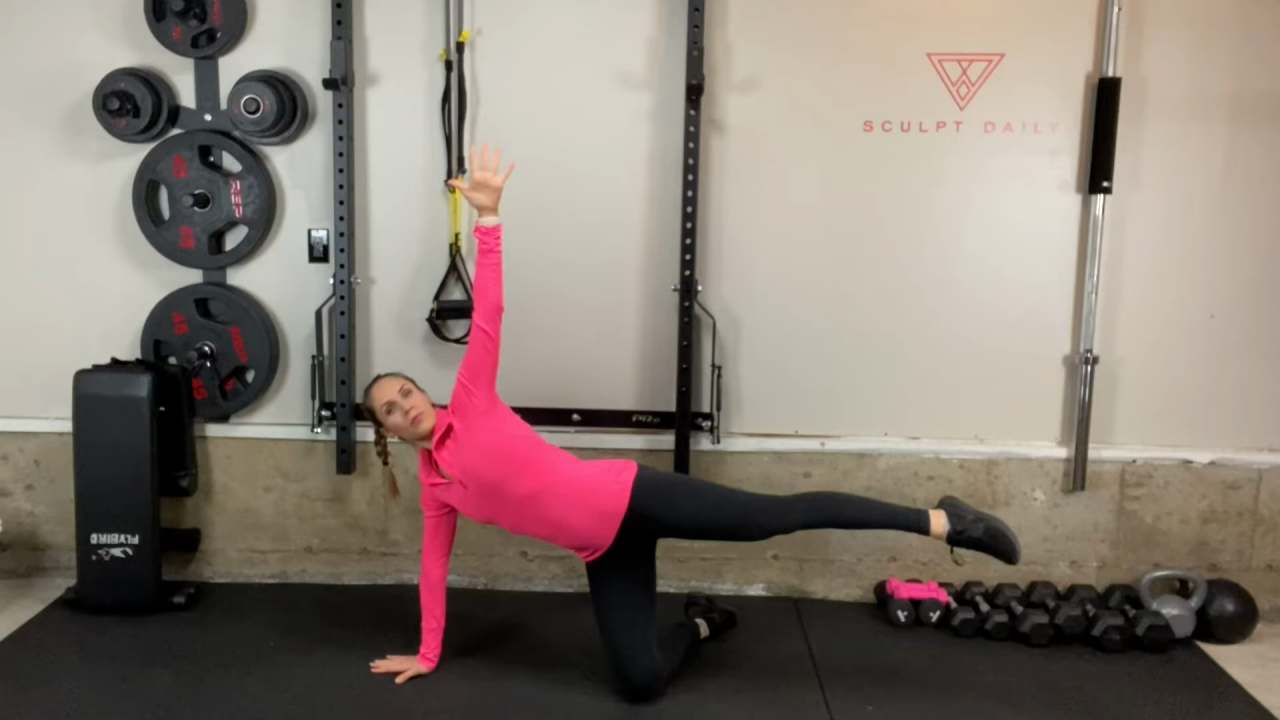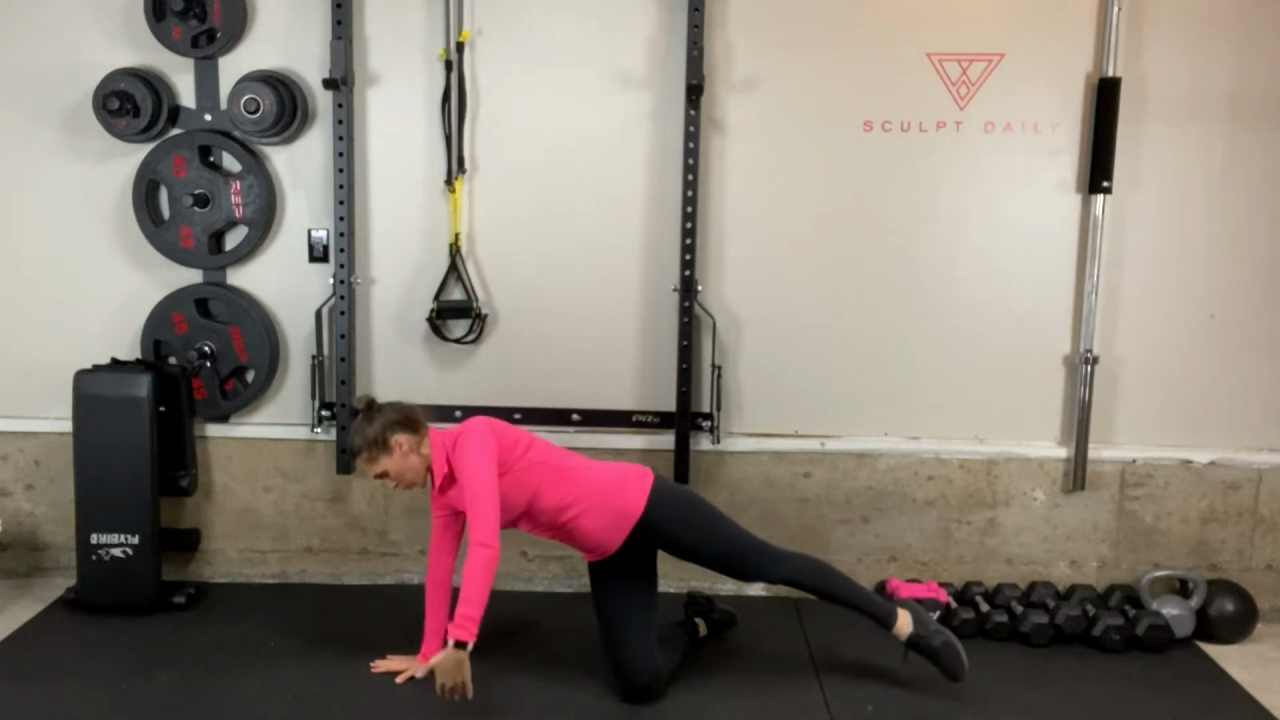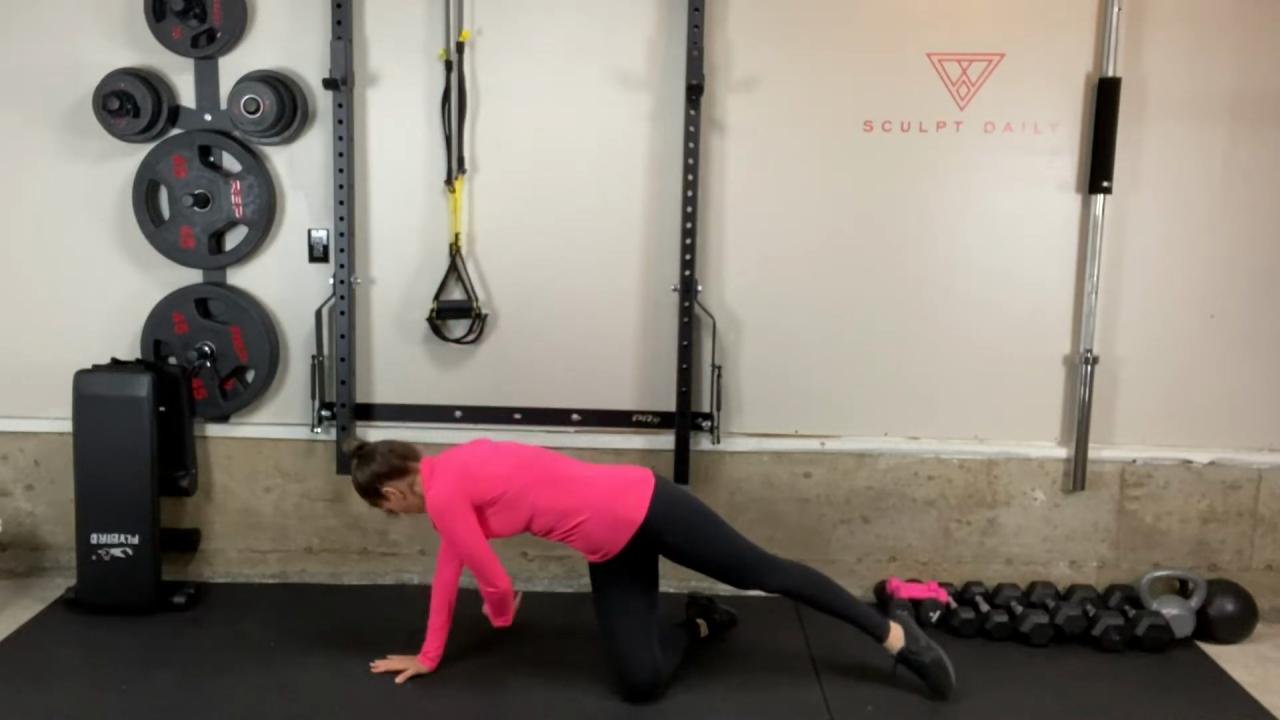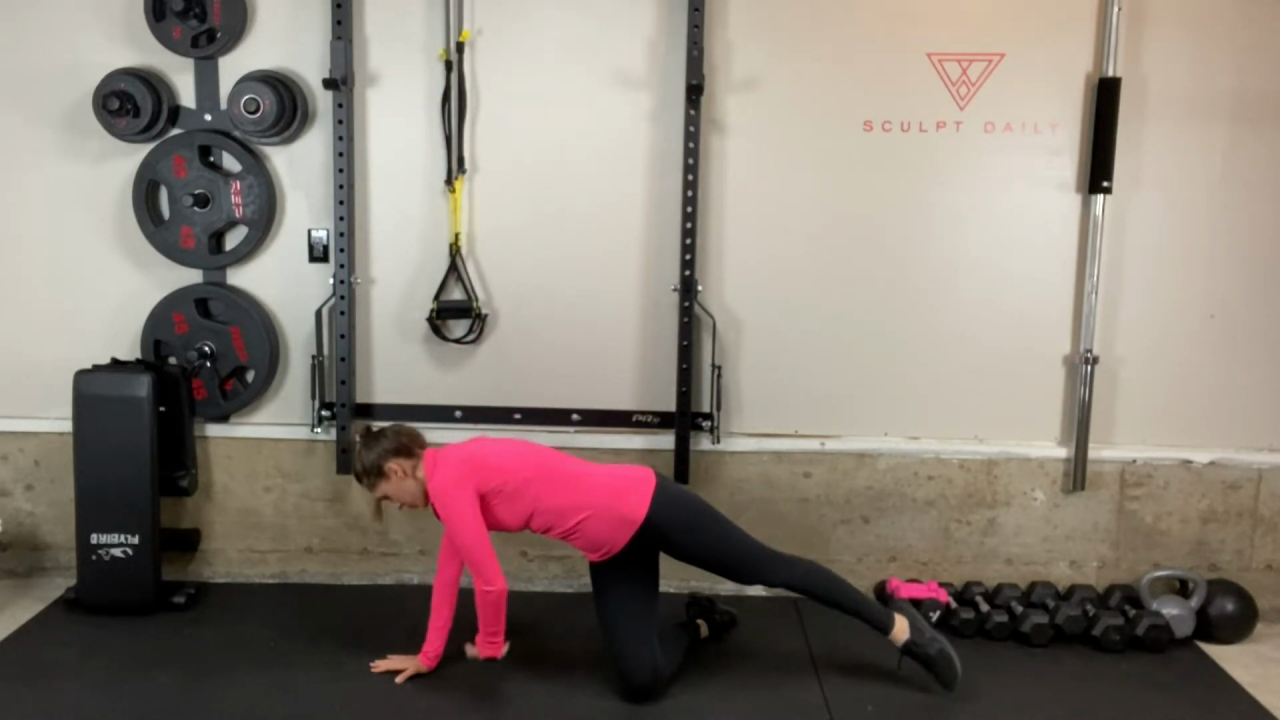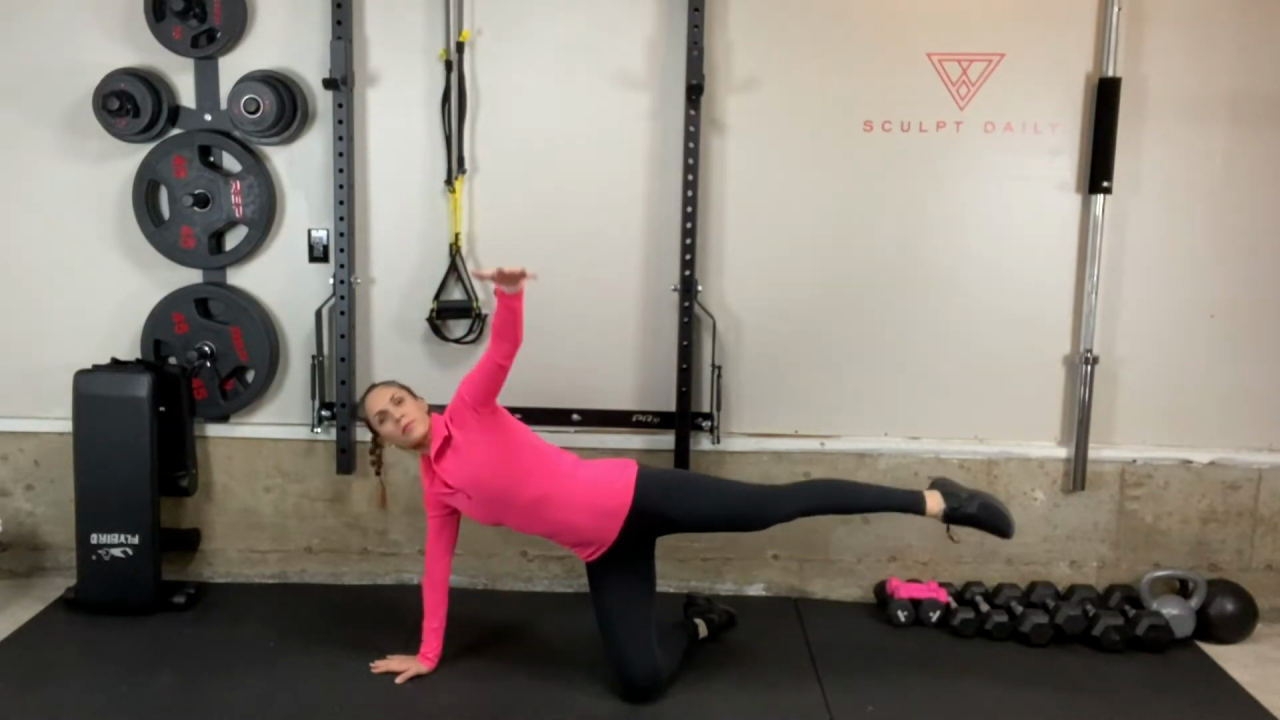
dt=1s
person 1, frame 1
left shoulder: (470, 406)
right shoulder: (433, 483)
left elbow: (487, 315)
right elbow: (434, 565)
left wrist: (486, 213)
right wrist: (426, 655)
left hip: (627, 498)
right hip: (604, 548)
left knee: (779, 515)
right knee: (641, 683)
left ankle: (941, 522)
right ankle: (699, 626)
person 1, frame 2
left shoulder: (472, 440)
right shoulder: (443, 492)
left elbow: (485, 547)
right elbow: (440, 565)
left wrist: (459, 644)
right wrist: (427, 655)
left hip: (639, 504)
right hip: (607, 552)
left knee: (767, 564)
right knee: (640, 683)
left ankle: (905, 622)
right ankle: (698, 622)
person 1, frame 3
left shoulder: (443, 496)
right shoulder: (454, 475)
left elbow: (496, 586)
right elbow: (448, 572)
left wrist: (502, 616)
right wrist: (427, 657)
left hip: (641, 507)
right hip: (610, 551)
left knee: (764, 573)
right knee: (641, 683)
left ankle: (894, 635)
right ankle: (698, 623)
person 1, frame 4
left shoulder: (448, 476)
right shoulder: (454, 478)
left elbow: (491, 581)
right elbow: (448, 571)
left wrist: (492, 641)
right wrist: (428, 655)
left hip: (642, 504)
right hip: (611, 548)
left knee: (767, 568)
right knee: (641, 682)
left ankle: (901, 628)
right ankle: (698, 624)
person 1, frame 5
left shoulder: (469, 410)
right shoulder: (434, 487)
left elbow: (505, 346)
right elbow: (439, 567)
left wrist: (509, 290)
right wrist: (426, 653)
left hip: (627, 498)
right hip: (600, 550)
left knee: (777, 503)
right knee: (640, 683)
left ankle: (934, 501)
right ankle: (698, 623)
